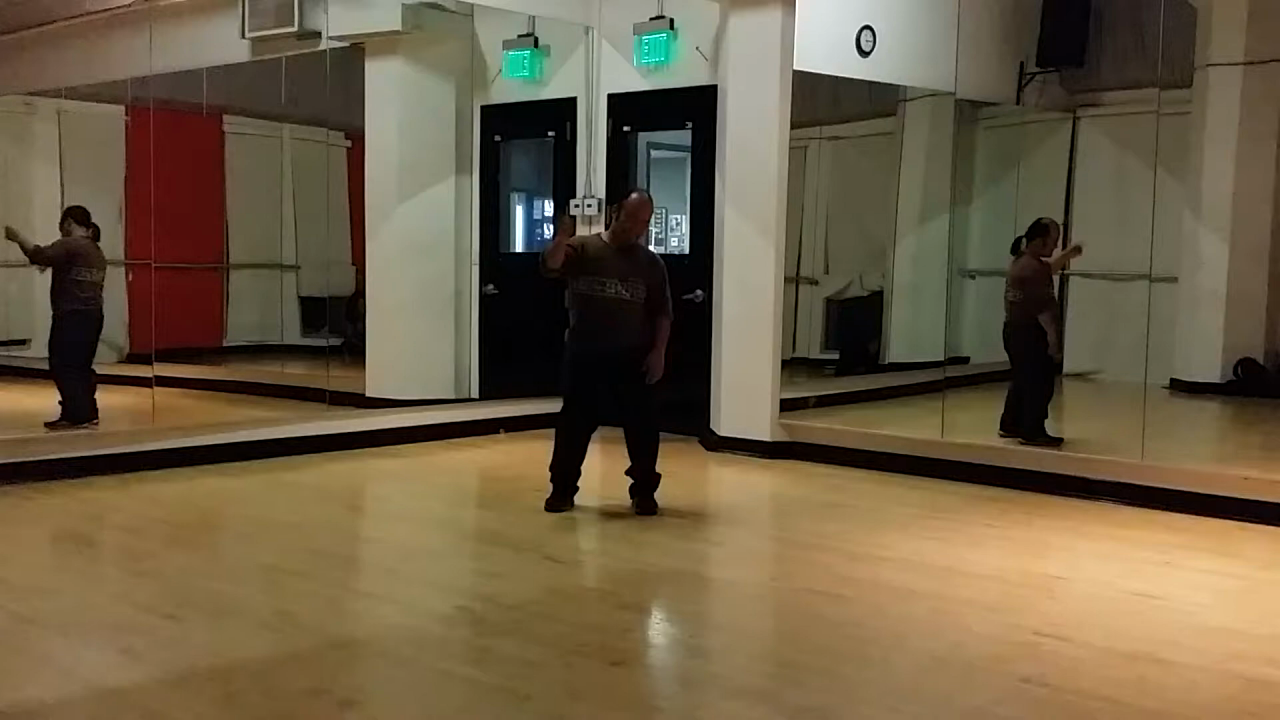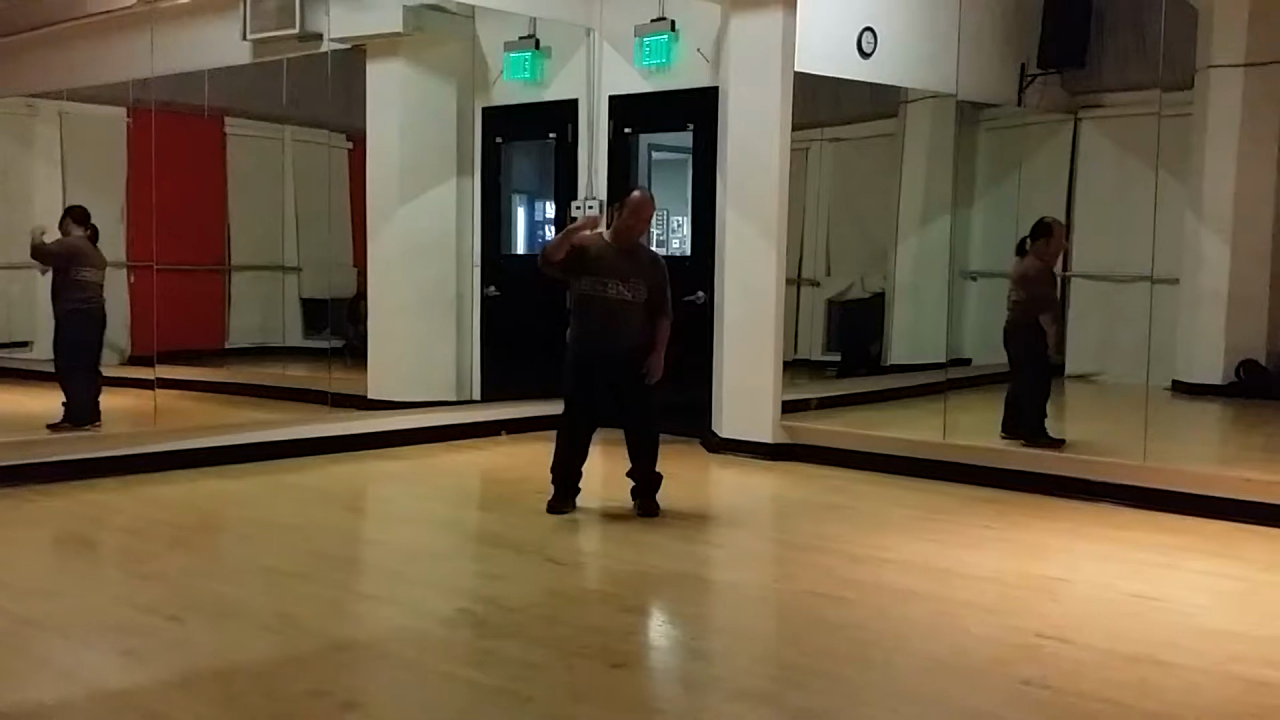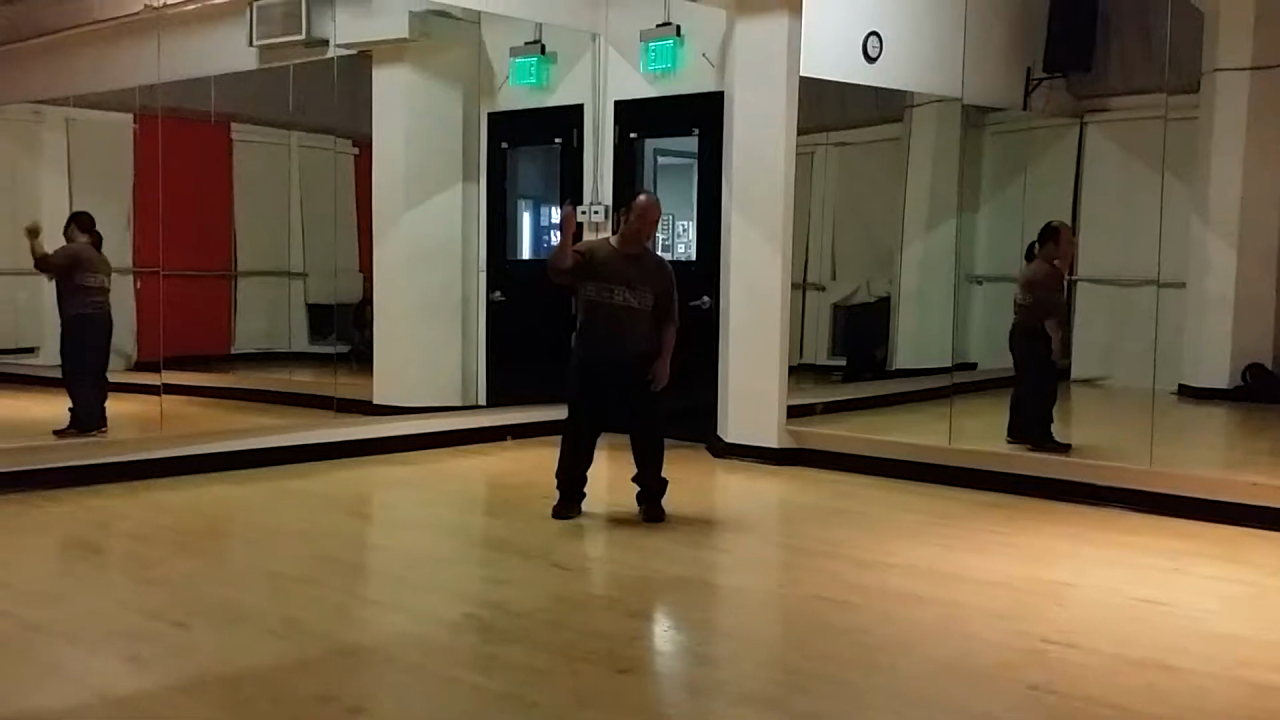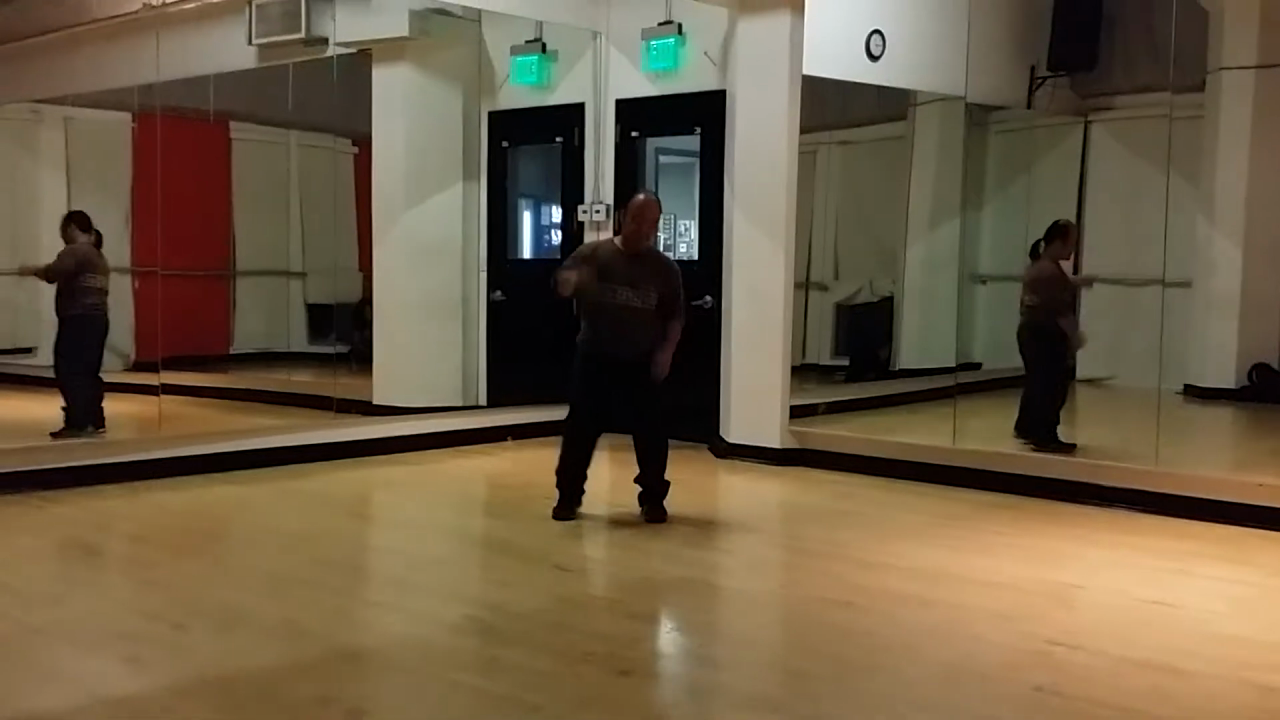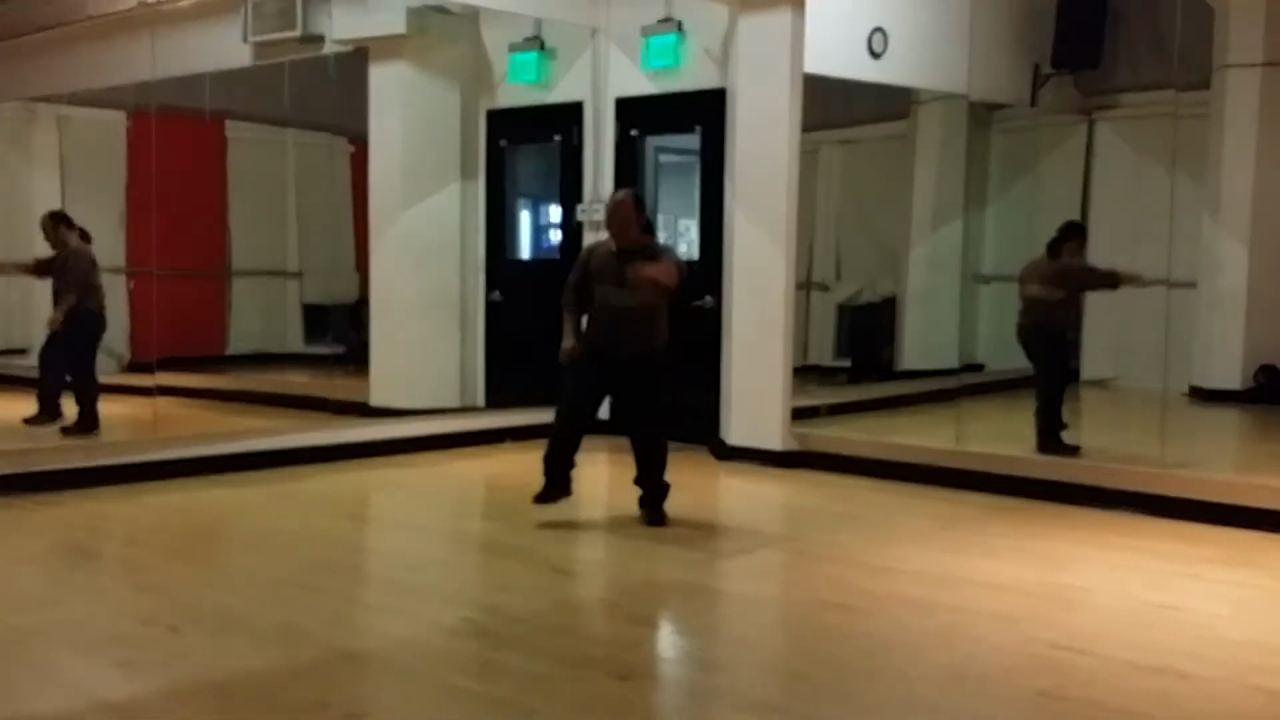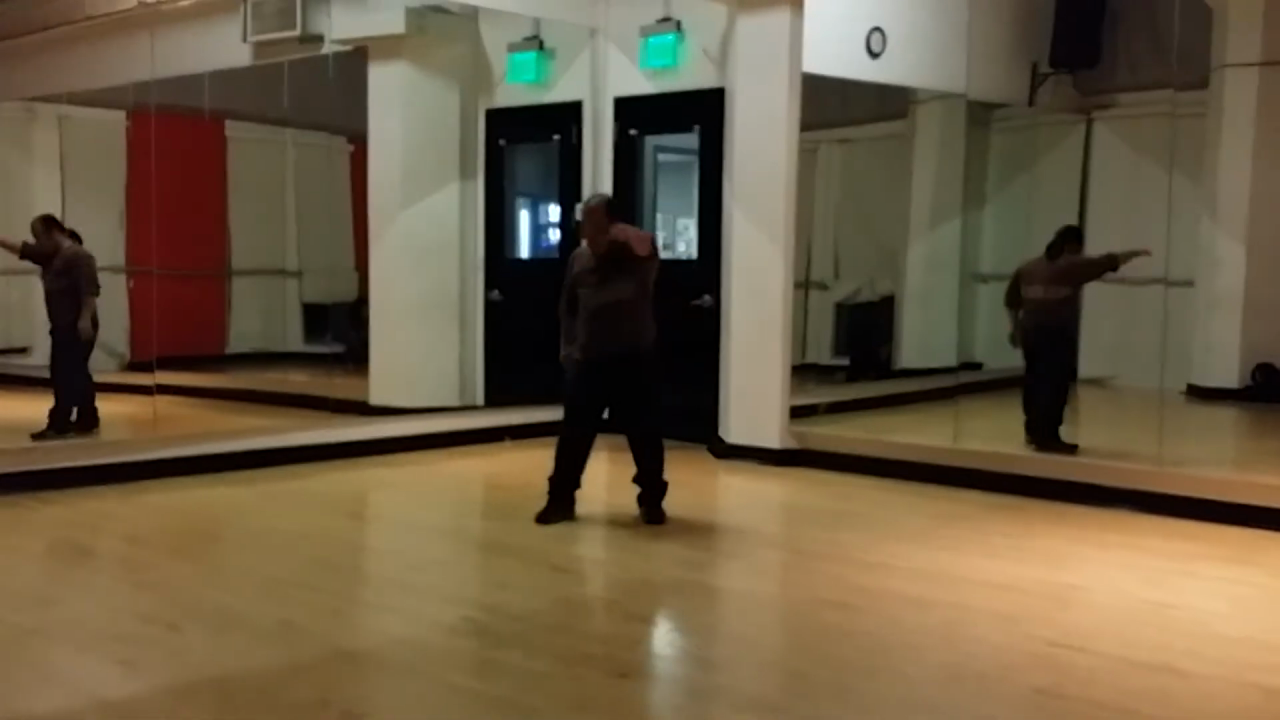
dt=0.2s
person 1, frame 1
left shoulder: (651, 263)
right shoulder: (582, 249)
left elbow: (662, 312)
right elbow: (549, 266)
left wrist: (659, 351)
right wrist: (562, 241)
left hip: (634, 358)
right hip: (585, 355)
left knee: (643, 425)
right knee: (574, 423)
left ankle: (644, 490)
right ankle: (562, 488)
person 1, frame 2
left shoulder: (652, 263)
right shoulder: (583, 247)
left elbow: (662, 313)
right elbow: (549, 262)
left wrist: (659, 353)
right wrist: (572, 232)
left hip: (634, 358)
right hip: (586, 356)
left knee: (642, 426)
right knee: (576, 424)
left ankle: (645, 492)
right ankle: (564, 490)
person 1, frame 3
left shoulder: (659, 269)
right shoulder: (590, 253)
left elbow: (668, 319)
right elbow: (559, 270)
left wrist: (664, 360)
right wrist: (567, 237)
left hip: (639, 364)
right hip: (591, 361)
left knee: (647, 432)
right knee: (580, 430)
left ankle: (651, 497)
right ankle: (569, 496)
person 1, frame 4
left shoulder: (663, 267)
right shoulder: (594, 254)
left elbow: (675, 315)
right elbow: (561, 285)
left wrist: (667, 350)
right wrist: (572, 281)
left hip: (641, 364)
right hip: (594, 359)
left knee: (650, 432)
right knee: (581, 428)
left ankle: (652, 498)
right ankle: (569, 496)
person 1, frame 5
left shoulder: (658, 256)
right shoulder: (593, 254)
left elbow: (673, 273)
right elbow: (573, 298)
left wrist: (653, 272)
right wrist: (570, 336)
left hip: (643, 359)
right hip: (595, 353)
left knee: (648, 431)
right knee: (571, 414)
left ankle: (653, 500)
right ankle: (557, 479)
person 1, frame 6
left shoulder: (634, 255)
right shoulder: (577, 259)
left elbow: (645, 246)
right elbow: (569, 308)
left wrist: (630, 235)
right wrist: (567, 345)
left hip: (634, 361)
right hip: (589, 361)
left knee: (644, 432)
right knee: (575, 431)
left ankle: (652, 499)
right ankle: (561, 499)
person 2, frame 1
left shoulder: (1023, 261)
right shoulder: (1032, 269)
left elbow: (1048, 269)
right elbow: (1041, 307)
left wrist: (1067, 255)
right wrist: (1052, 333)
left hip: (1015, 330)
right hip: (1030, 333)
left knee: (1022, 380)
right knee: (1038, 383)
left ankle: (1010, 425)
right ankle: (1033, 432)
person 2, frame 2
left shoulder: (1027, 261)
right shoulder: (1037, 269)
left elbow: (1051, 262)
right elbow: (1043, 308)
left wrist: (1059, 252)
right wrist: (1052, 335)
left hip: (1016, 330)
right hip: (1030, 334)
left knee: (1020, 381)
right knee: (1036, 383)
left ankle: (1012, 427)
right ankle: (1033, 433)
person 2, frame 3
left shoulder: (1036, 265)
right shoulder: (1044, 274)
left elbow: (1057, 271)
right elbow: (1048, 312)
left wrist: (1068, 257)
right wrist: (1056, 339)
left hip: (1022, 334)
right hip: (1035, 338)
left knee: (1025, 385)
right knee: (1042, 387)
left ankle: (1017, 431)
right ankle: (1040, 438)
person 2, frame 4
left shoulder: (1038, 265)
right shoulder: (1051, 274)
right elbow: (1060, 309)
left wrist: (1076, 283)
right wrist: (1075, 334)
left hip: (1030, 333)
right hip: (1045, 338)
left knee: (1036, 383)
right knee: (1053, 386)
left ankle: (1026, 427)
right ankle: (1044, 438)
person 2, frame 5
left shoulder: (1033, 266)
right shoulder: (1072, 268)
left elbow: (1026, 295)
right elbow: (1106, 279)
right wrist: (1132, 278)
left hip: (1028, 329)
right hip: (1052, 335)
left knee: (1046, 380)
right knee: (1053, 384)
left ankle: (1047, 424)
right ankle: (1049, 440)
person 2, frame 6
left shoulder: (1026, 268)
right shoulder: (1072, 266)
left elbow: (1012, 301)
right elbow: (1110, 262)
left wrist: (1015, 328)
right wrist: (1134, 253)
left hip: (1029, 332)
right hip: (1056, 335)
left knee: (1035, 381)
right knee: (1054, 385)
left ankle: (1034, 430)
right ankle: (1046, 437)
person 3, frame 1
left shoulder: (69, 244)
right shoulder: (96, 252)
left elbow: (40, 256)
left wrist: (18, 237)
left hip: (72, 316)
right hip: (92, 314)
left knee: (64, 366)
right knee: (81, 366)
left ankle: (75, 416)
right ankle: (88, 413)
person 3, frame 2
left shoulder: (68, 245)
right shoulder: (96, 252)
left elbow: (40, 253)
left wrist: (36, 234)
left hip: (74, 316)
right hip: (95, 314)
left knee: (70, 368)
right knee: (87, 367)
left ankle: (78, 418)
right ankle: (91, 414)
person 3, frame 3
left shoulder: (73, 251)
right shoulder: (101, 258)
left elbow: (45, 263)
left wrist: (34, 238)
left hip: (80, 321)
right hip: (102, 319)
left knee: (77, 374)
right knee: (95, 373)
left ankle: (84, 424)
right ankle: (97, 420)
person 3, frame 4
left shoulder: (74, 252)
right shoulder: (96, 256)
left elbow: (52, 273)
left wrist: (31, 270)
left hip: (78, 321)
right hip: (95, 320)
left knee: (69, 372)
right knee: (88, 373)
left ankle: (80, 422)
right ankle: (93, 420)
person 3, frame 5
left shoulder: (78, 253)
right shoulder: (66, 254)
left elbow: (74, 287)
right elbow: (39, 268)
left wrist: (59, 312)
left hip: (83, 319)
right hip: (86, 320)
left knee: (52, 359)
right knee: (82, 370)
left ankle: (49, 409)
right ankle: (87, 421)
person 3, frame 6
left shoulder: (78, 255)
right shoulder: (50, 254)
left elbow: (90, 289)
right elbow: (23, 249)
left wrist: (85, 318)
left hip: (77, 326)
right hip: (64, 325)
left knee: (65, 373)
right knee: (75, 373)
left ankle: (60, 424)
right ankle: (87, 421)
